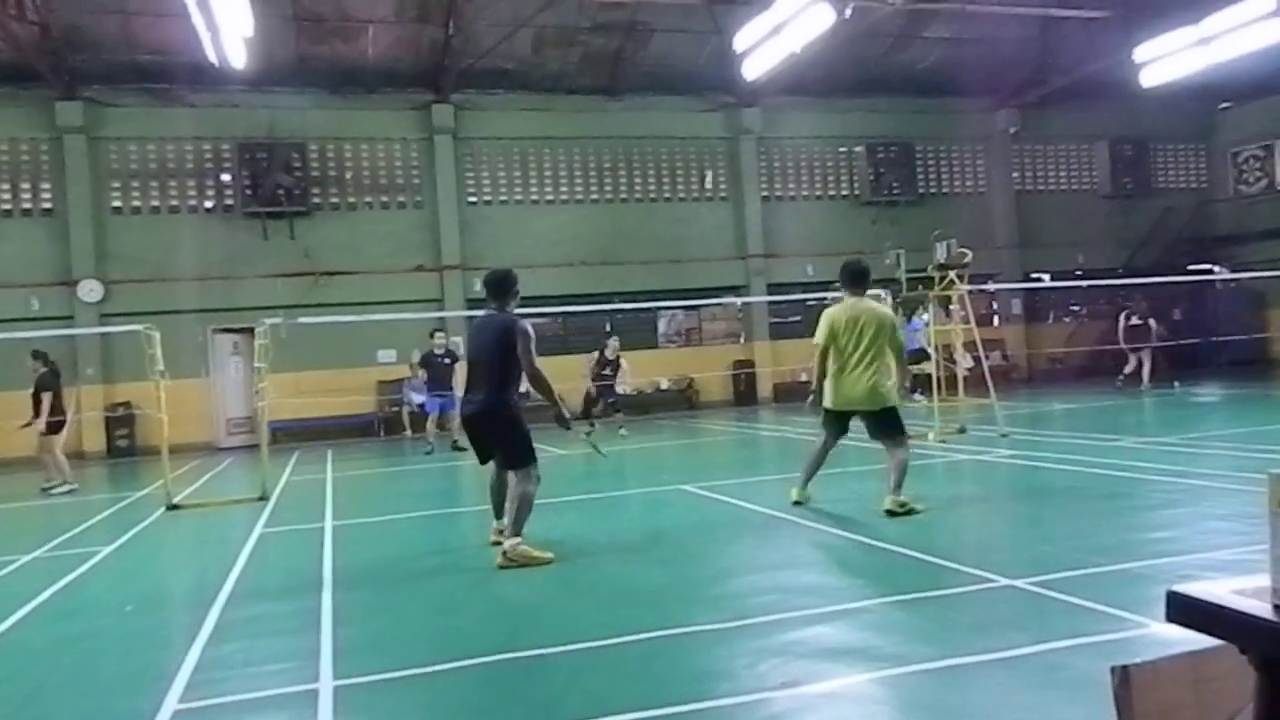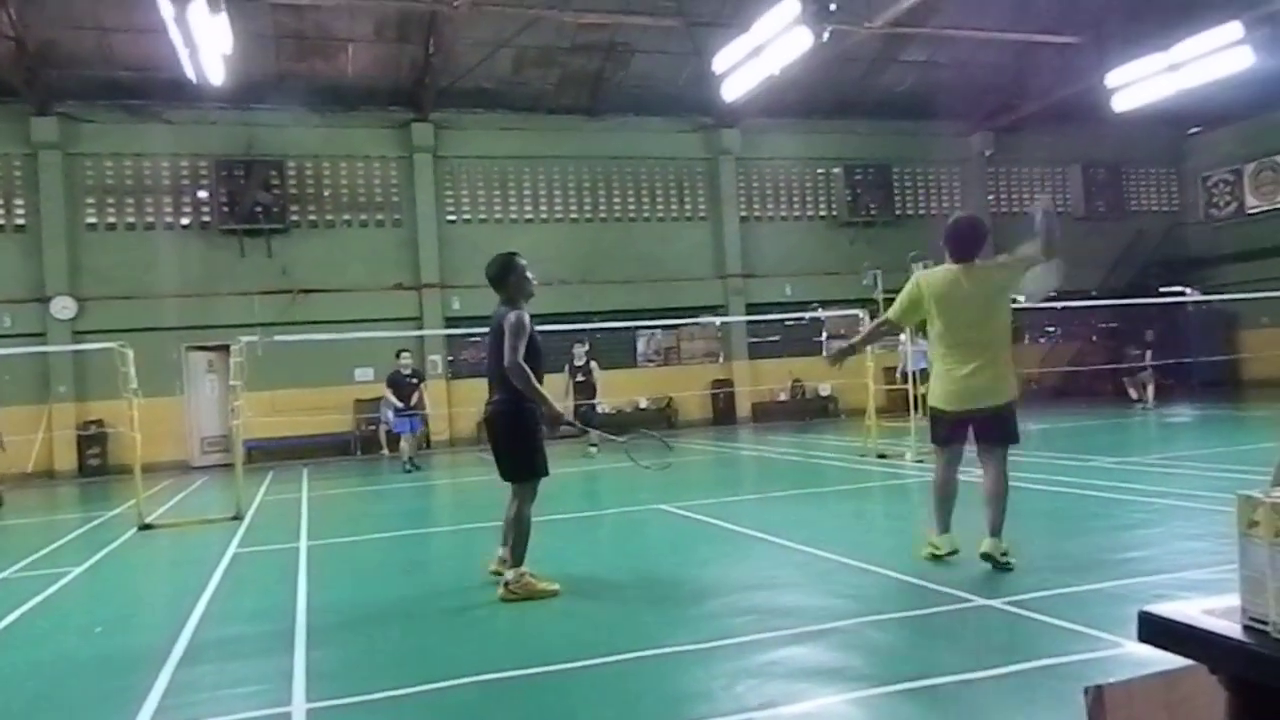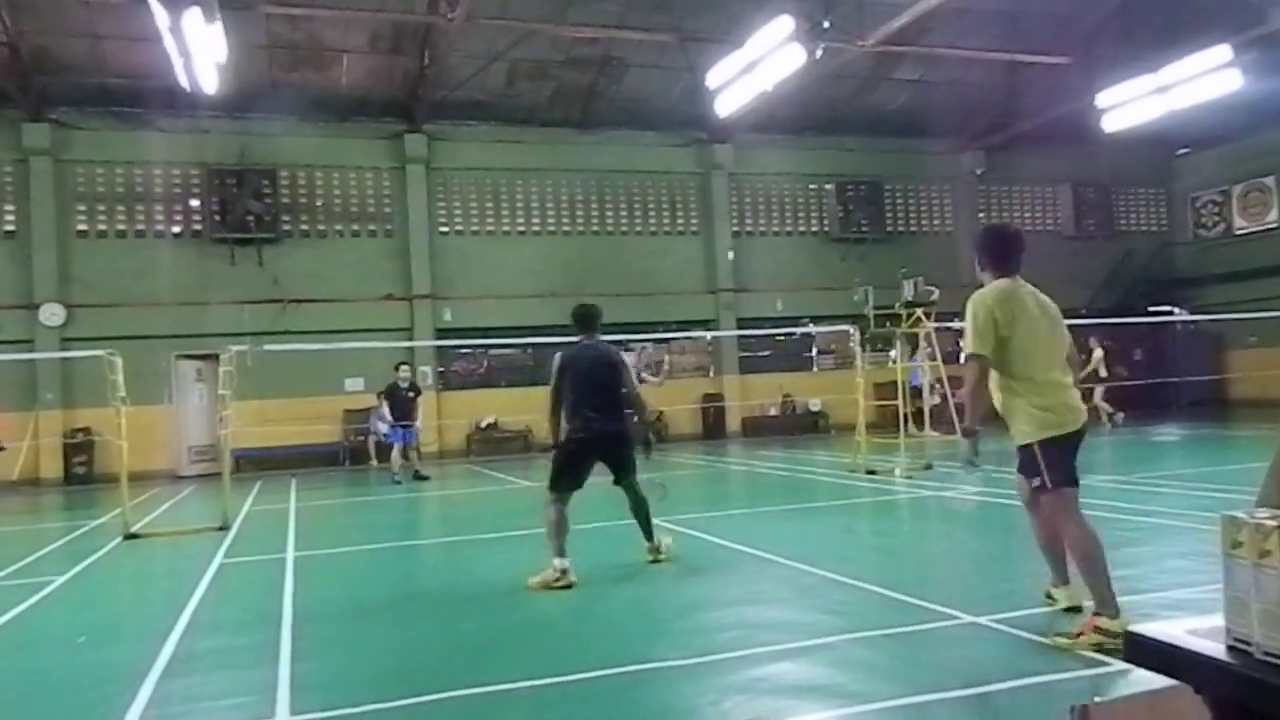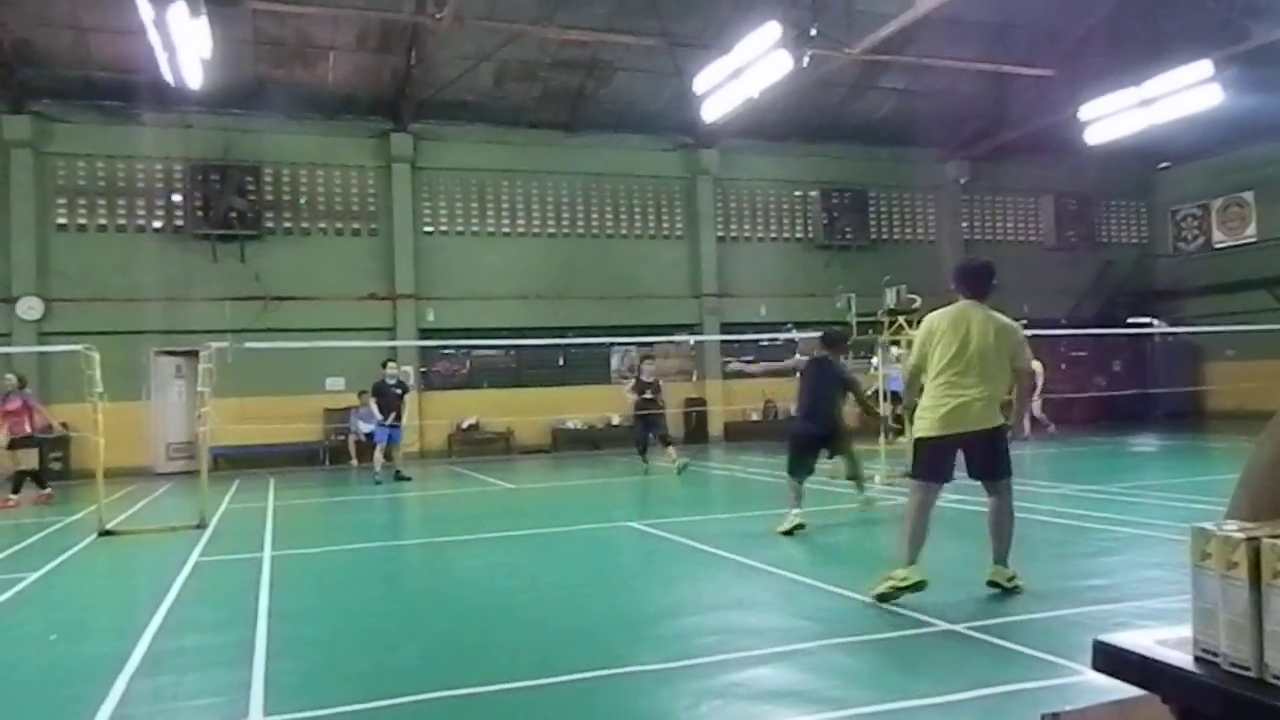
dt=1s
person 1, frame 1
left shoulder: (831, 314)
right shoulder: (885, 315)
left elbow: (821, 354)
right elbow: (899, 355)
left wrist: (817, 388)
right wrist: (901, 382)
left hip: (839, 394)
right hip: (876, 393)
left knee: (827, 439)
right knee: (898, 446)
left ankle: (801, 488)
right ankle: (894, 497)
person 1, frame 2
left shoulder: (925, 283)
right shoulder: (1000, 274)
left elbow: (887, 324)
right elbow: (1044, 252)
left wrist: (851, 346)
right wrist: (1044, 217)
left hip: (950, 393)
right hip: (995, 391)
left knee: (945, 464)
right knee: (994, 466)
left ankle: (942, 538)
right ankle: (994, 542)
person 1, frame 3
left shoulder: (985, 301)
right shoulder: (1039, 299)
left elbow: (977, 369)
right elbow: (1071, 360)
left wrist: (969, 425)
left hip: (1038, 424)
right hip: (1067, 416)
left knee: (1062, 514)
right knee: (1037, 500)
left ankle: (1108, 622)
right ankle: (1062, 587)
person 1, frame 4
left shoulder: (934, 321)
right shoulder: (1008, 329)
left elbow: (912, 375)
right elbow: (1025, 384)
left wrist: (917, 403)
right wrist: (1017, 416)
left hip: (935, 421)
right hip: (985, 422)
left knee: (921, 497)
right knee: (1000, 494)
left ankle: (907, 569)
right ankle: (1001, 570)
person 2, frame 1
left shoulder: (477, 326)
right shoulder: (518, 327)
right elbow: (532, 372)
right wrist: (558, 407)
left hip: (471, 409)
right hip: (499, 409)
left knee: (500, 465)
right knee: (528, 476)
left ankle: (500, 527)
right ankle: (513, 544)
person 2, frame 2
left shoulder: (501, 316)
right shoulder: (517, 317)
right elbow: (514, 366)
left wrist: (538, 405)
right wrist: (547, 404)
left hip: (500, 410)
right hip: (515, 411)
left knee: (521, 490)
right knee: (524, 492)
left ankle: (505, 556)
right ankle: (514, 577)
person 2, frame 3
left shoulder: (563, 359)
right shoulder: (616, 356)
left elbow: (556, 404)
right elbow: (634, 397)
left wrist: (557, 440)
right wrist: (646, 430)
left hip: (578, 435)
right hip: (617, 432)
left knee: (556, 500)
right knee: (631, 487)
left ankle: (559, 566)
right ankle: (652, 544)
person 2, frame 4
left shoulder: (806, 363)
right shoulder: (847, 375)
left elbow: (769, 368)
right elbow: (866, 406)
left wrist: (740, 367)
right wrist: (881, 418)
left hip: (803, 430)
right hip: (832, 428)
left knee: (795, 476)
right knee: (850, 457)
left ankle: (795, 513)
